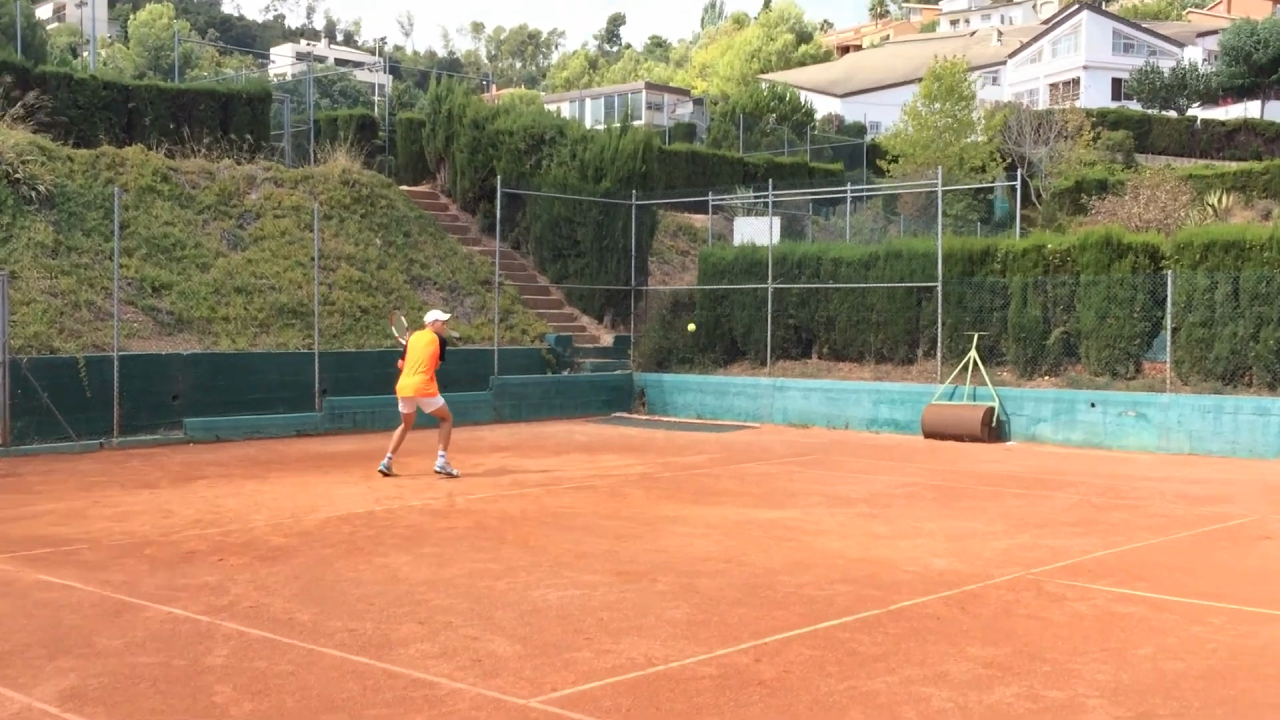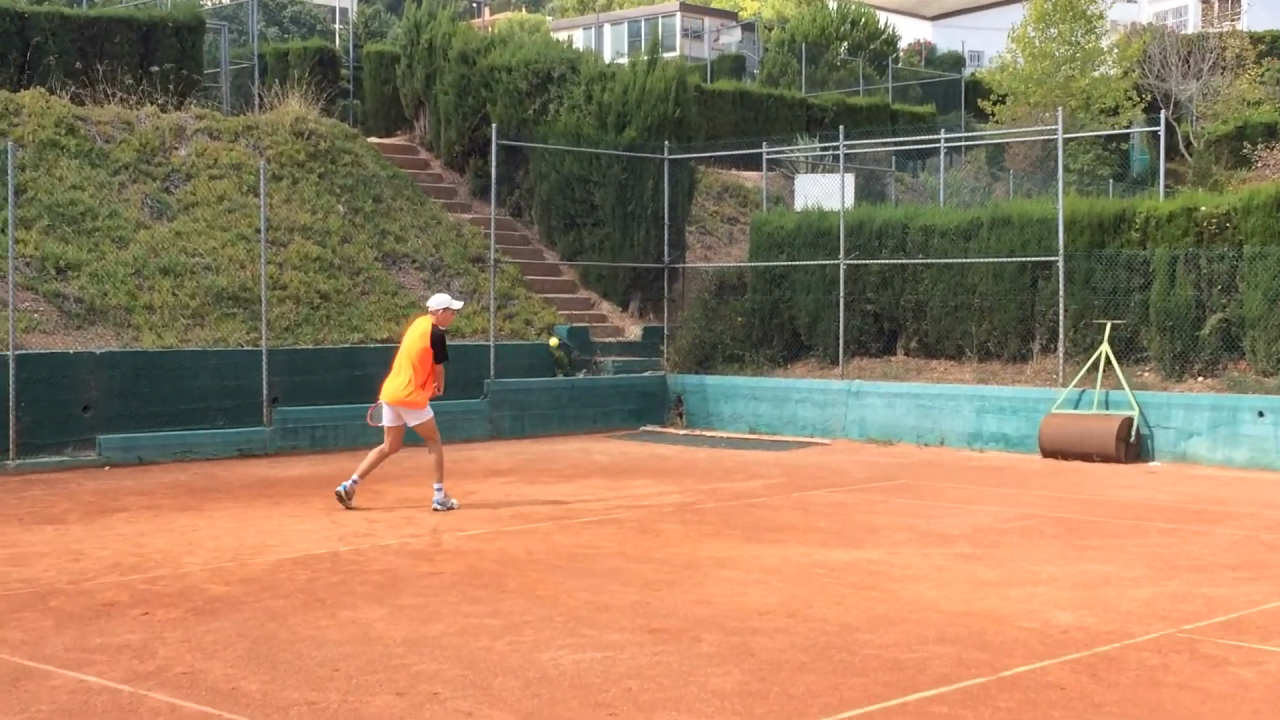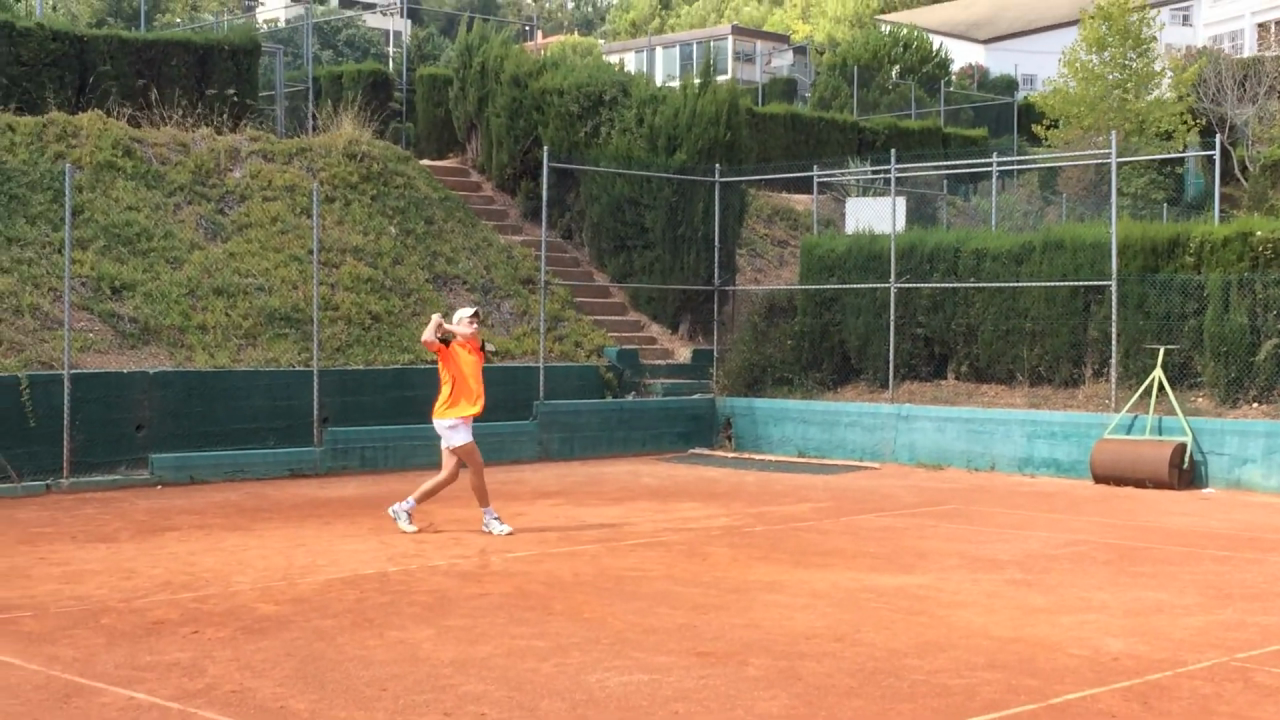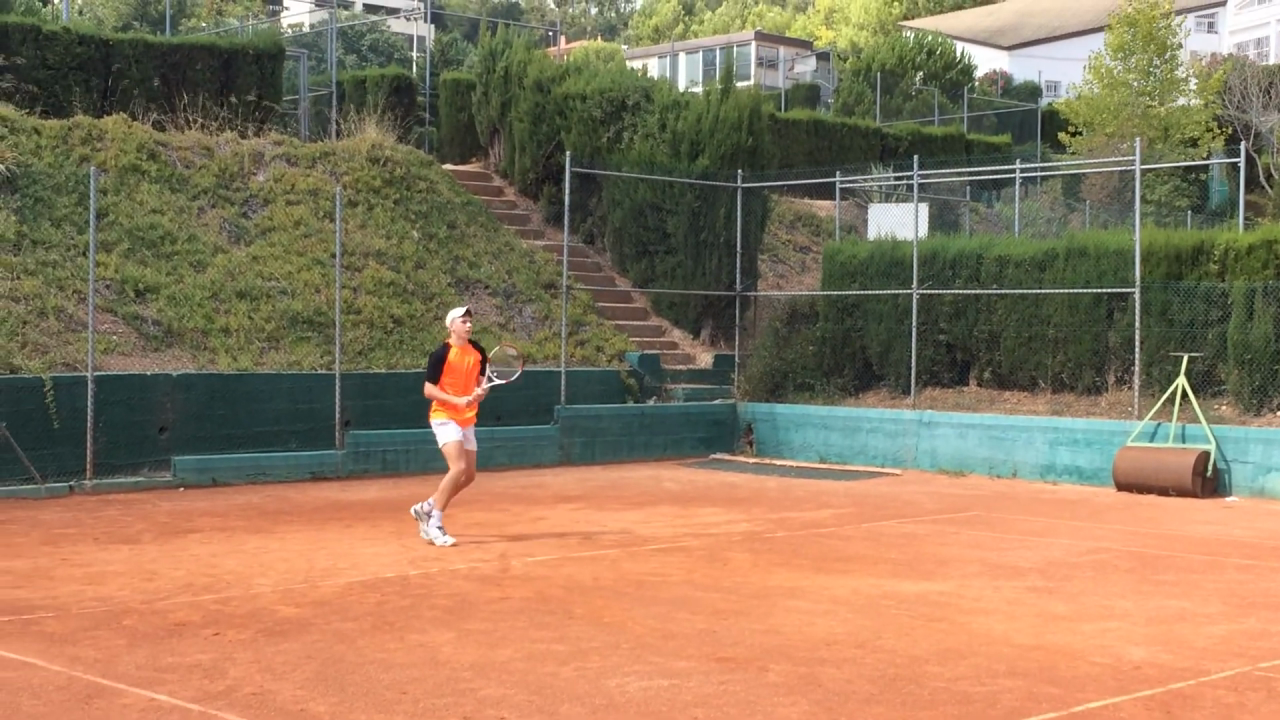
dt=0.4s
person 1, frame 1
left shoulder: (413, 337)
left elbow: (401, 364)
right elbow: (435, 365)
left hip: (403, 387)
right hip: (424, 388)
left knee: (406, 424)
right knee: (446, 419)
person 1, frame 2
left shoulder: (419, 324)
right shoulder: (436, 333)
right elbow: (438, 367)
left wrist: (430, 384)
right wrist: (439, 386)
left hip: (391, 393)
right hip: (409, 395)
left knee: (389, 447)
right knee: (434, 441)
left ankle: (349, 486)
right ankle: (440, 497)
person 1, frame 3
left shoulder: (477, 345)
right shoulder: (446, 346)
left elbow: (473, 335)
right elbow: (426, 339)
left wrist: (447, 325)
right wrist: (435, 321)
left hip: (460, 417)
right hip: (449, 416)
left knee: (448, 474)
right knee: (476, 465)
left ankle: (403, 508)
right ankle: (490, 518)
person 1, frame 4
left shoulder: (477, 351)
right shoulder: (441, 353)
left elbow: (481, 381)
right elbow: (428, 390)
left wrist: (481, 391)
right wrist: (456, 399)
left hip: (466, 420)
right hip: (444, 416)
left knee: (468, 474)
right knee: (460, 467)
left ankle: (425, 508)
right ankle: (434, 524)
